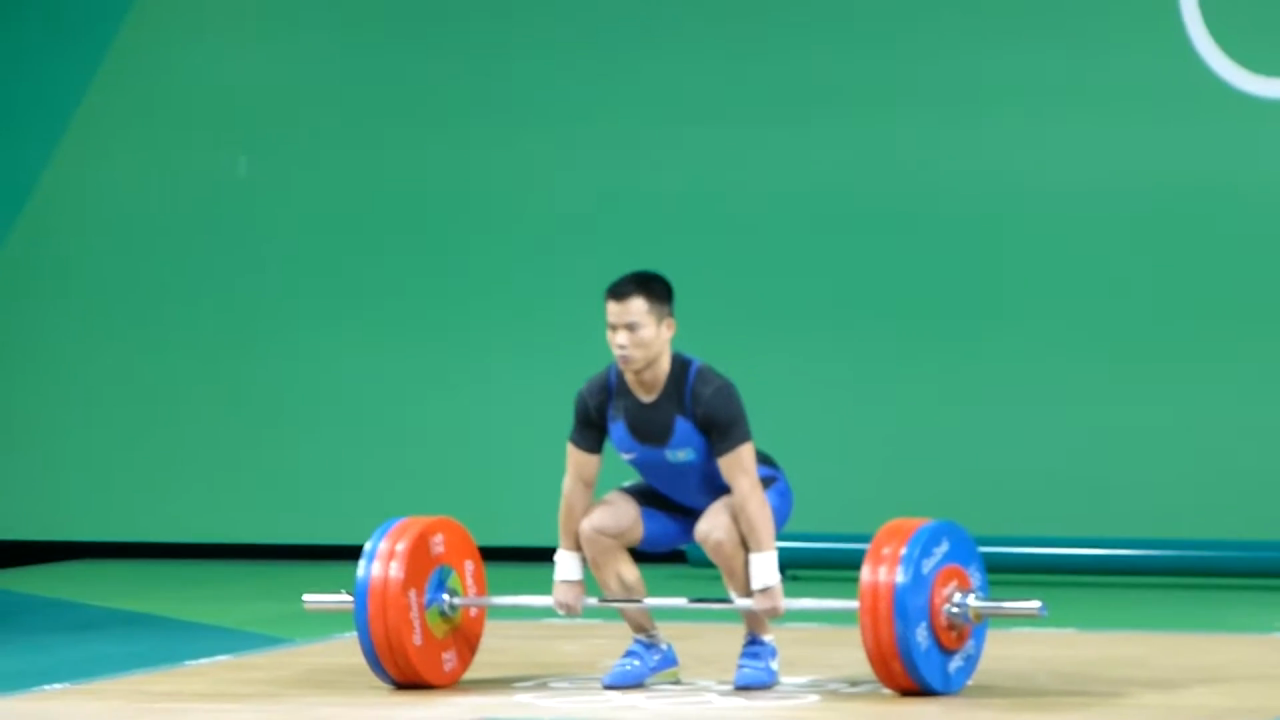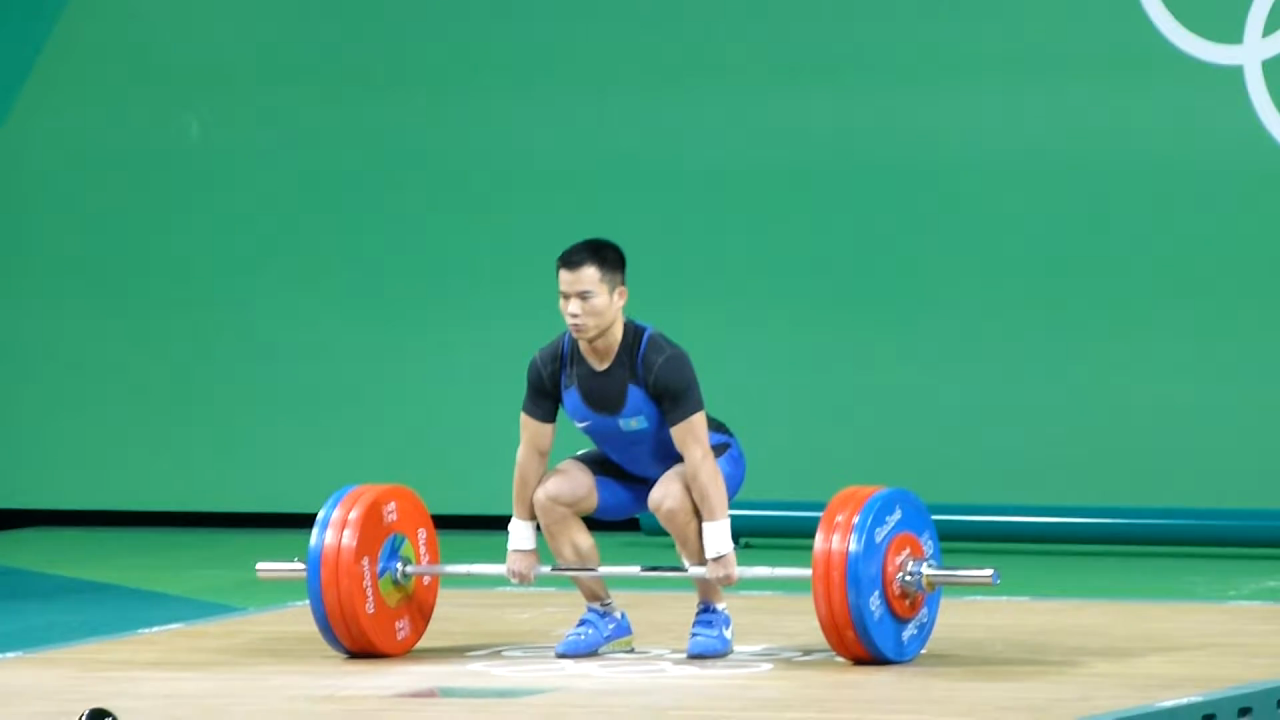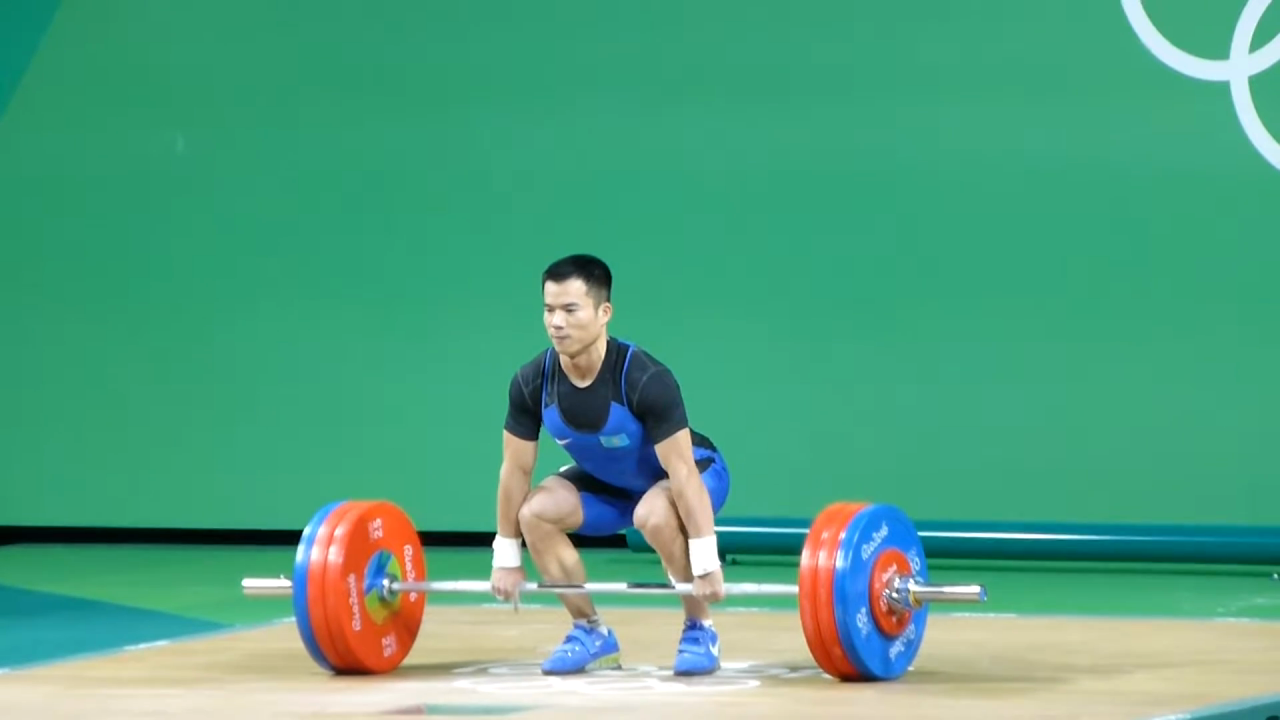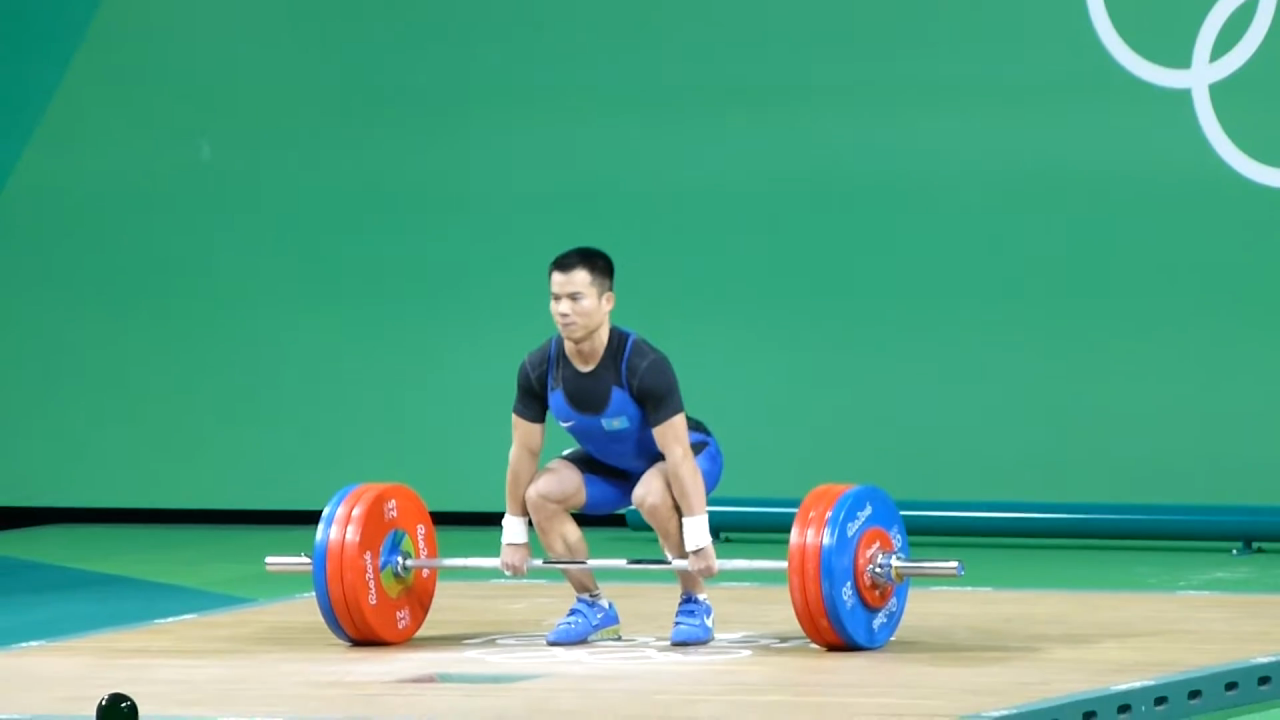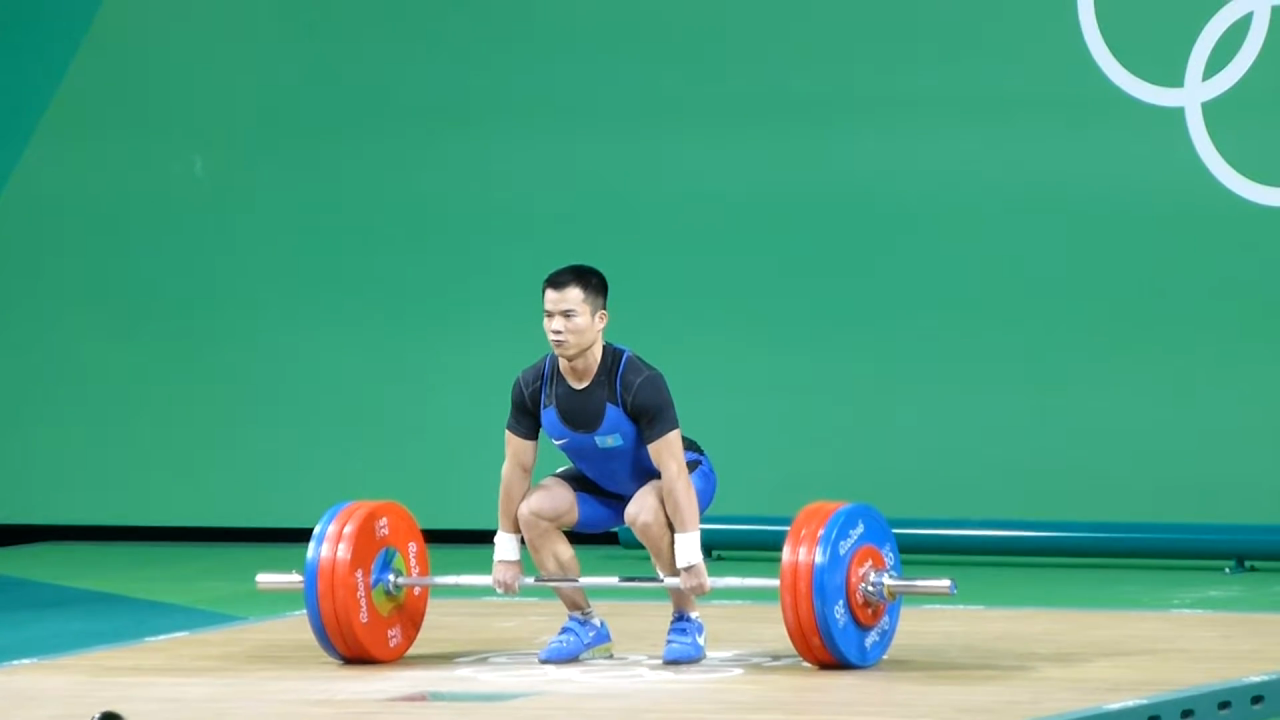
dt=0.7s
person 1, frame 1
left shoulder: (708, 392)
right shoulder: (597, 395)
left elbow: (745, 486)
right elbow: (577, 483)
left wrist: (767, 577)
right wrist: (567, 571)
left hip: (754, 490)
right hip: (674, 498)
left knee: (717, 531)
right knee: (596, 526)
left ankle: (760, 644)
right ankle: (651, 645)
person 1, frame 2
left shoulder: (660, 360)
right shoulder: (550, 364)
left elbow: (697, 455)
right elbow: (532, 451)
left wrist: (719, 545)
right wrist: (521, 539)
left hip: (710, 455)
right hip: (627, 464)
left knee: (669, 498)
right knee: (550, 495)
left ankle: (713, 613)
right ankle: (605, 614)
person 1, frame 3
left shoulder: (645, 378)
right shoulder: (531, 381)
left elbow: (682, 472)
right elbow: (515, 470)
left wrist: (706, 563)
right wrist: (507, 558)
left hip: (694, 470)
right hip: (610, 480)
left knee: (654, 514)
right knee: (535, 511)
left ankle: (699, 631)
right ankle: (592, 632)
person 1, frame 4
left shoulder: (643, 364)
right shoulder: (538, 368)
left elbow: (677, 455)
right elbow: (524, 451)
left wrist: (699, 539)
right wrist: (514, 534)
left hip: (688, 452)
right hip: (610, 461)
left knee: (652, 495)
right knee: (541, 493)
left ankle: (695, 603)
right ankle: (593, 605)
person 1, frame 5
left shoulder: (638, 381)
right shoulder: (532, 385)
left elbow: (673, 471)
right elbow: (516, 467)
left wrist: (691, 557)
right wrist: (506, 552)
left hip: (683, 473)
right hip: (602, 481)
left knee: (644, 513)
right knee: (532, 511)
left ankle: (687, 622)
right ankle: (586, 623)
